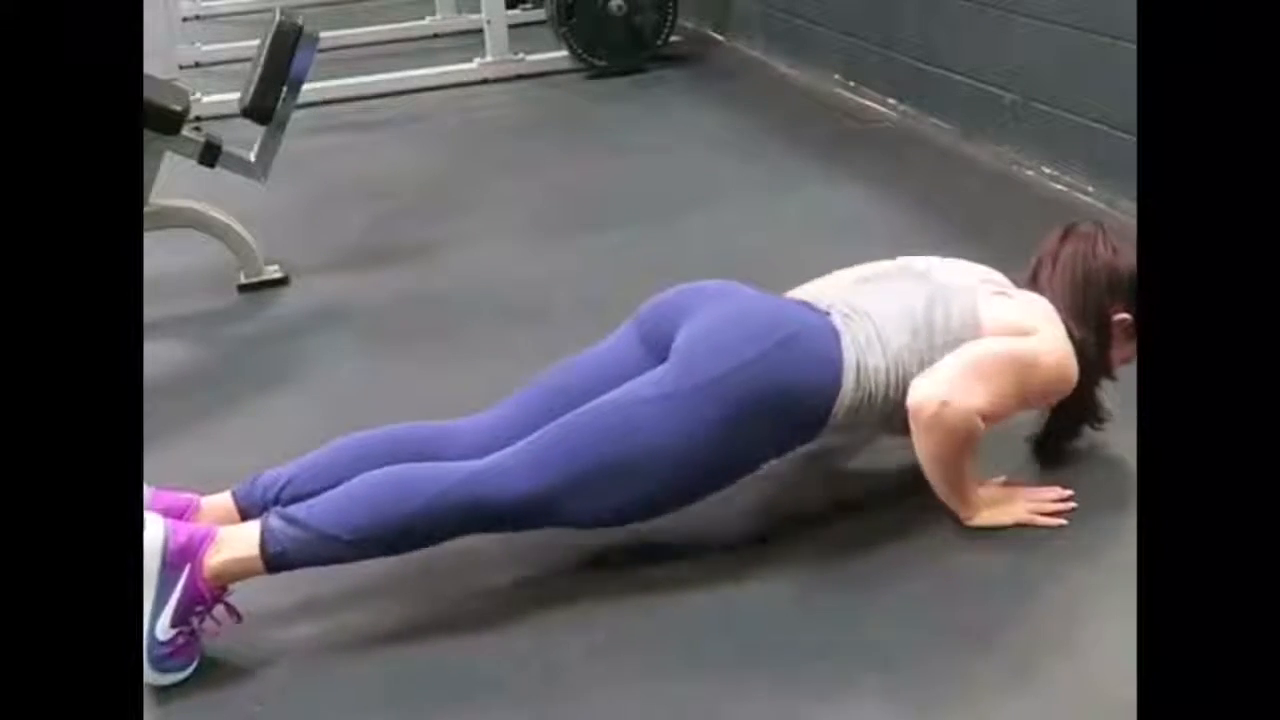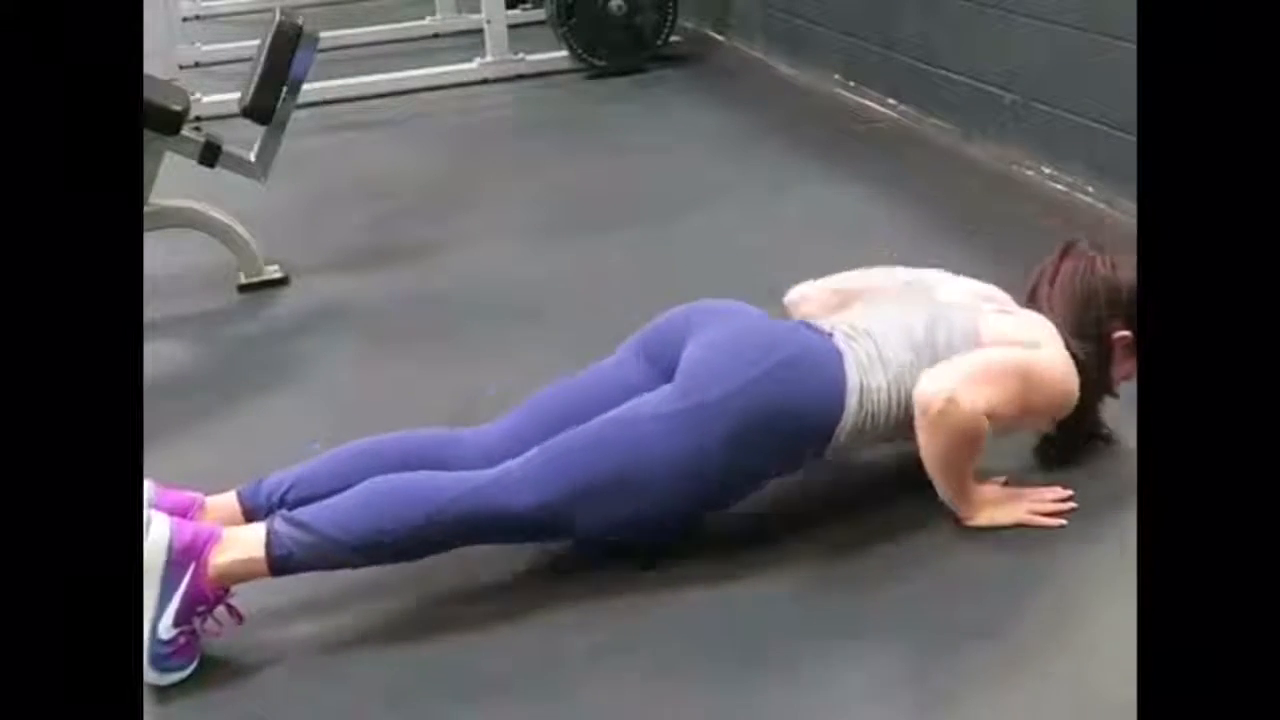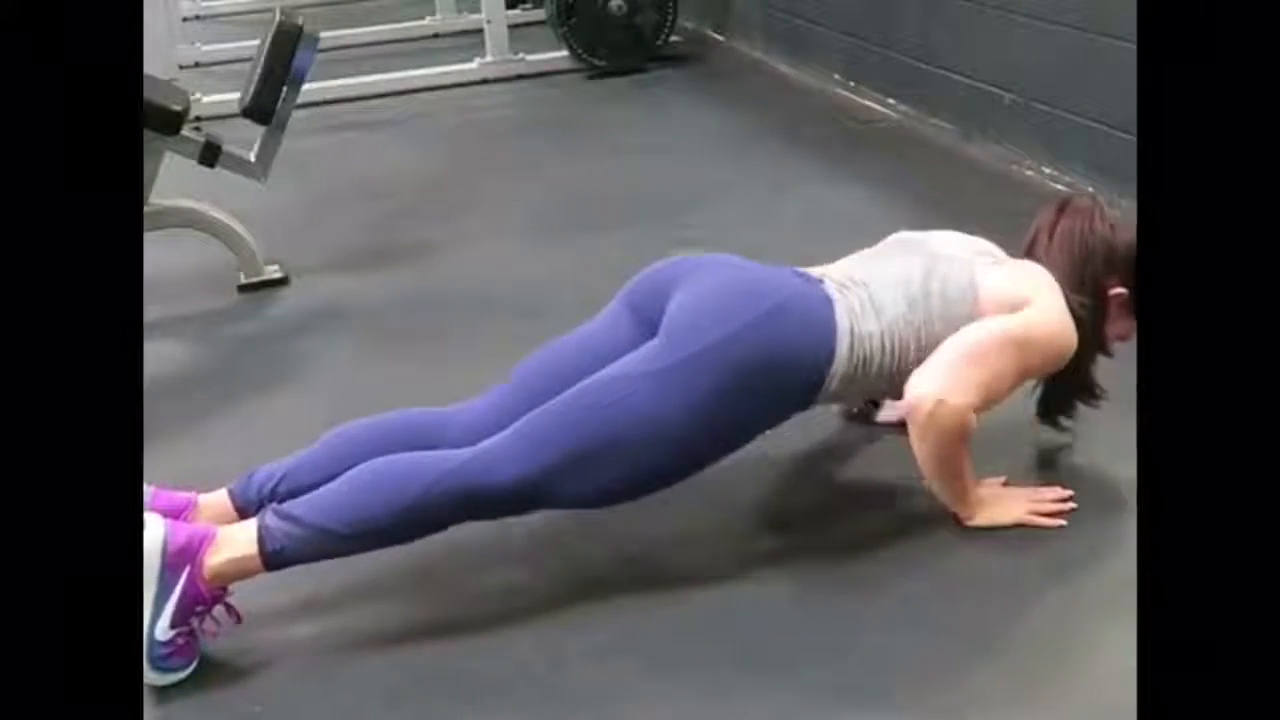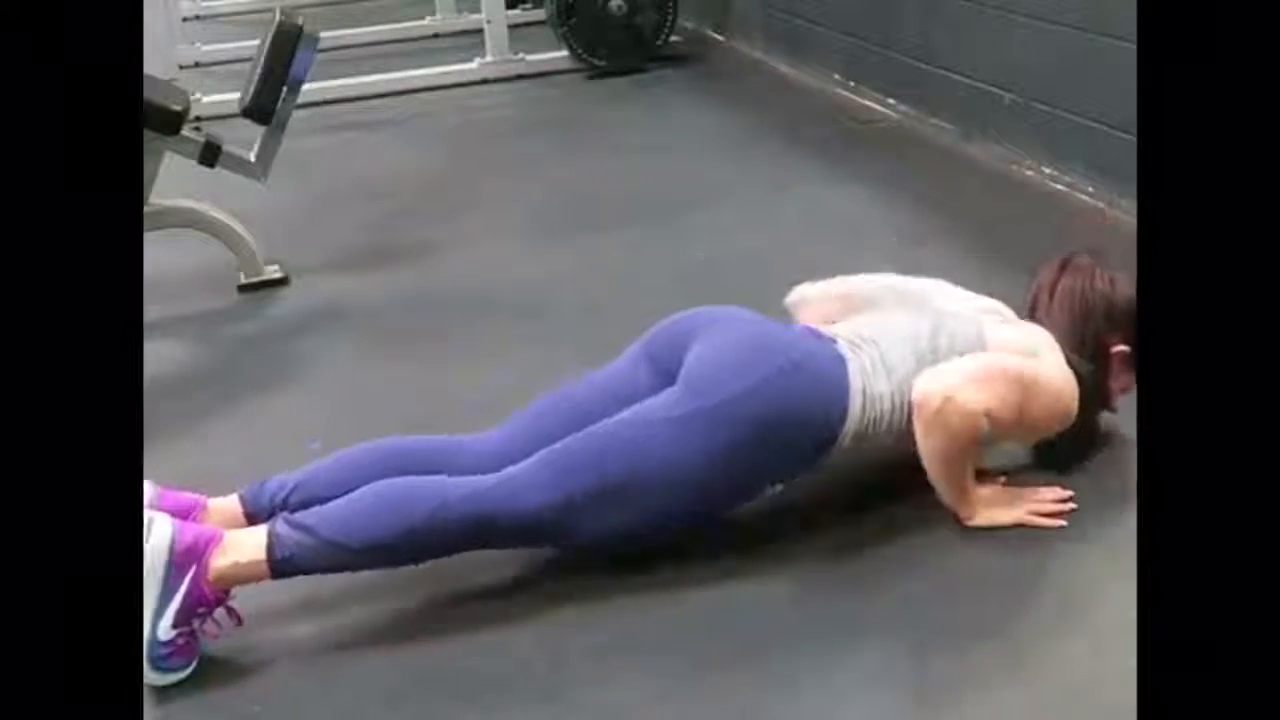
dt=0.3s
person 1, frame 1
left shoulder: (971, 276)
right shoulder: (1053, 350)
right elbow: (939, 405)
right wrist: (969, 501)
left hip: (711, 309)
right hip: (760, 375)
left knee: (470, 446)
right knee: (503, 489)
left ankle: (192, 509)
right ankle: (203, 556)
person 1, frame 2
left shoulder: (967, 290)
right shoulder: (1055, 367)
left elbow: (806, 295)
right elbow: (945, 402)
right wrist: (969, 503)
left hip: (714, 325)
right hip: (769, 397)
left knee: (476, 454)
right knee: (509, 501)
left ankle: (199, 509)
right ankle: (207, 558)
person 1, frame 3
left shoulder: (972, 252)
right shoulder: (1051, 321)
right elbow: (935, 402)
left wrist: (865, 381)
right wrist: (966, 501)
left hip: (705, 282)
right hip: (753, 349)
left knee: (466, 431)
right knee: (501, 476)
left ankle: (191, 509)
right ankle: (202, 557)
person 1, frame 4
left shoulder: (970, 300)
right shoulder: (1054, 378)
left elbow: (808, 296)
right elbow: (942, 401)
right wrist: (967, 503)
left hip: (717, 331)
right hip: (771, 400)
left knee: (477, 458)
right knee: (510, 504)
left ankle: (199, 512)
right ankle: (210, 559)
